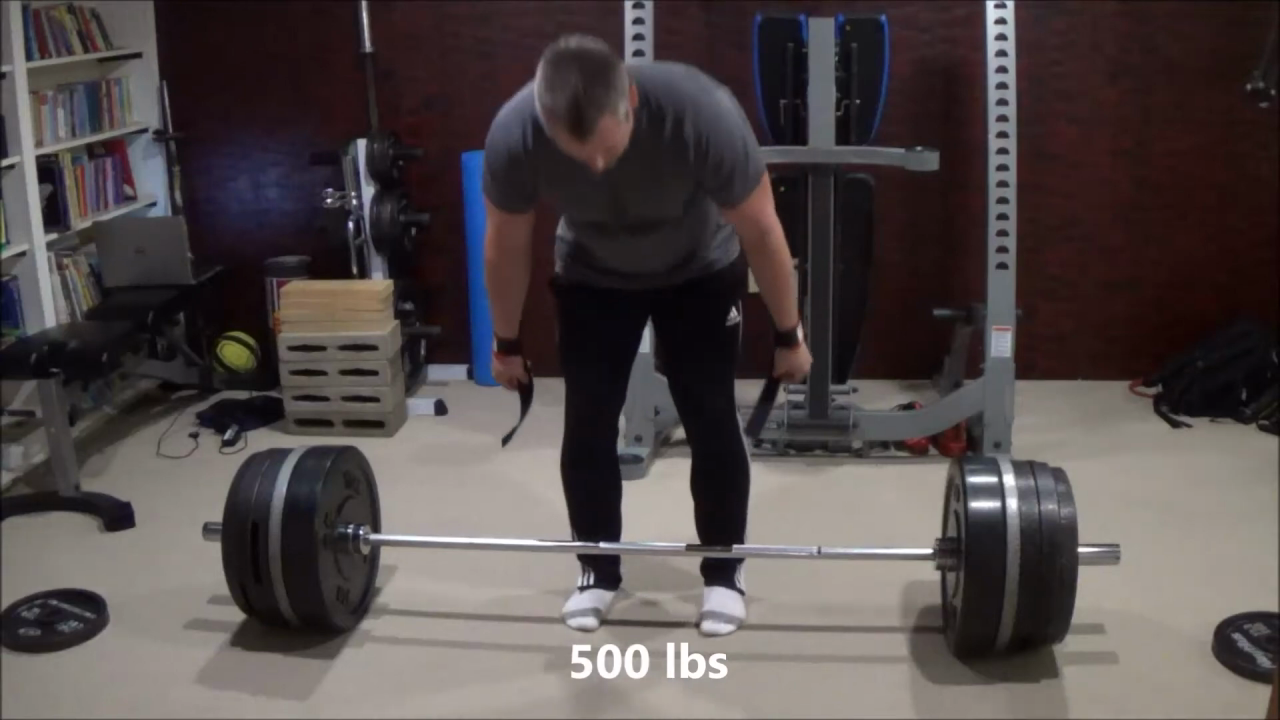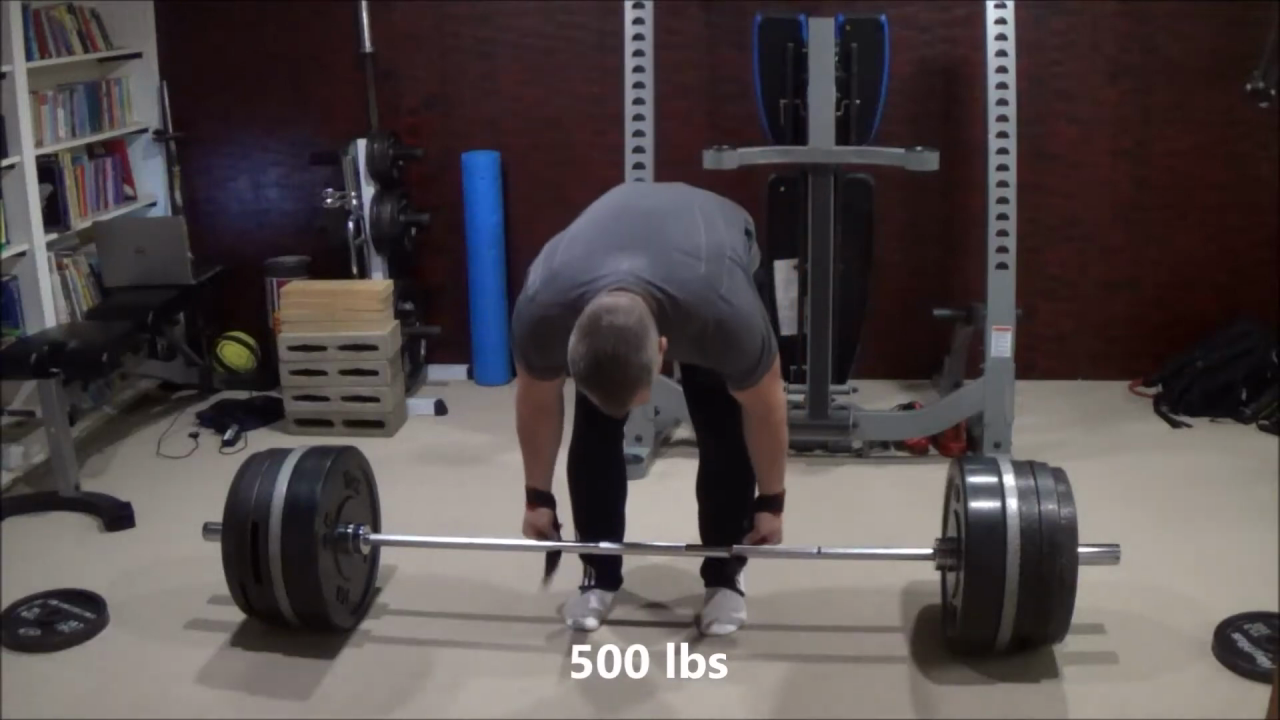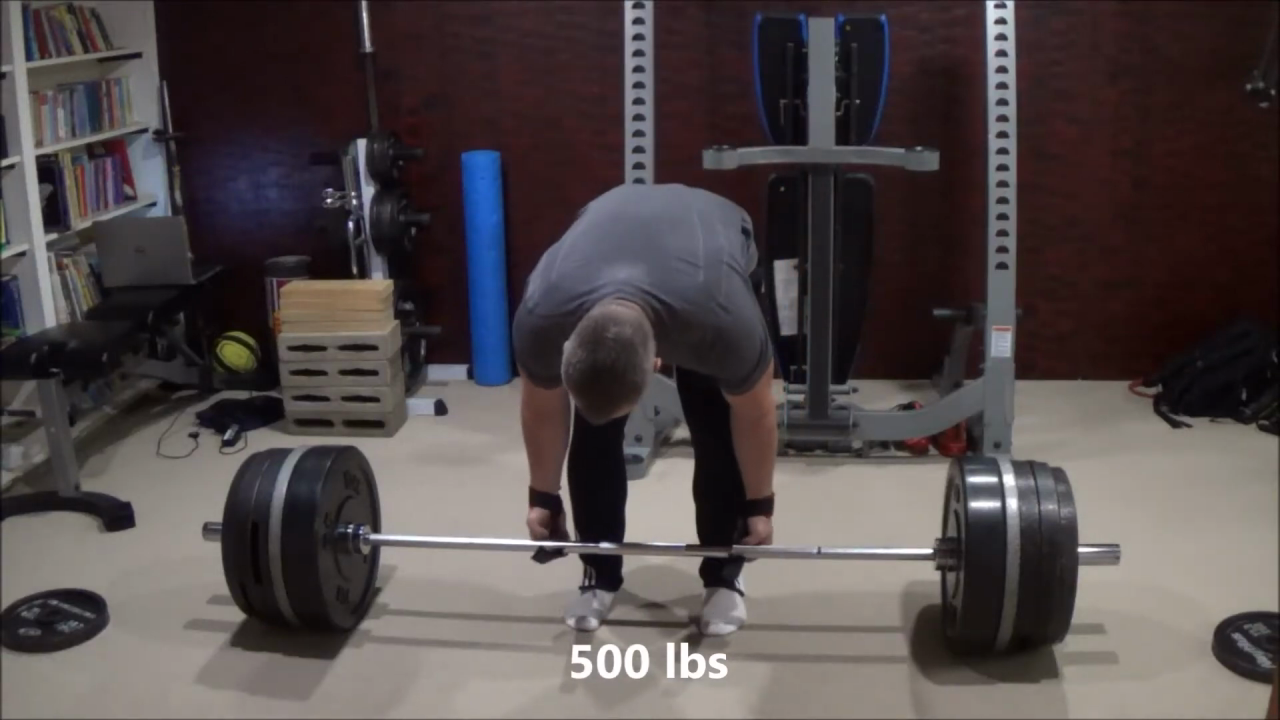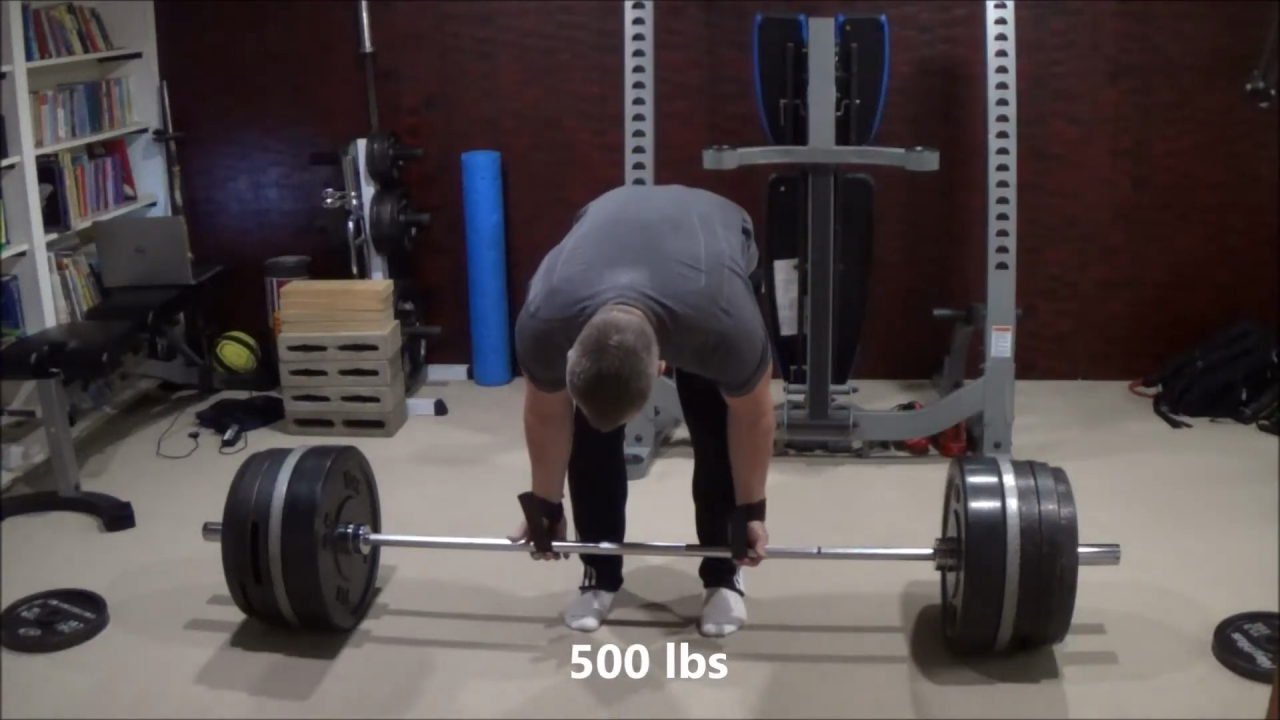
dt=0.5s
person 1, frame 1
left shoulder: (701, 112)
right shoulder: (515, 134)
left elbow: (761, 233)
right elbow: (506, 246)
left wrist: (789, 333)
right wrist: (507, 342)
left hip: (700, 272)
right hip: (591, 278)
left knee: (712, 422)
right knee: (587, 425)
left ankle: (724, 571)
right ankle: (597, 569)
person 1, frame 2
left shoulder: (725, 313)
right shoulder: (541, 310)
left elbow: (765, 409)
right elbow: (538, 404)
left wrist: (771, 501)
right wrist: (537, 496)
left knee: (723, 431)
right knee: (593, 430)
left ankle: (724, 575)
right ankle: (599, 573)
person 1, frame 3
left shoulder: (723, 320)
right shoulder: (541, 319)
left elbow: (754, 415)
right elbow: (543, 411)
left wrist: (760, 504)
right wrist: (543, 497)
left knee: (718, 431)
right knee: (592, 433)
left ankle: (722, 575)
right ankle: (599, 572)
person 1, frame 4
left shoulder: (724, 322)
right shoulder: (544, 322)
left elbow: (751, 417)
right elbow: (547, 415)
left wrist: (752, 508)
right wrist: (544, 504)
left knee: (716, 429)
right knee: (591, 431)
left ankle: (723, 574)
right ankle: (600, 572)
